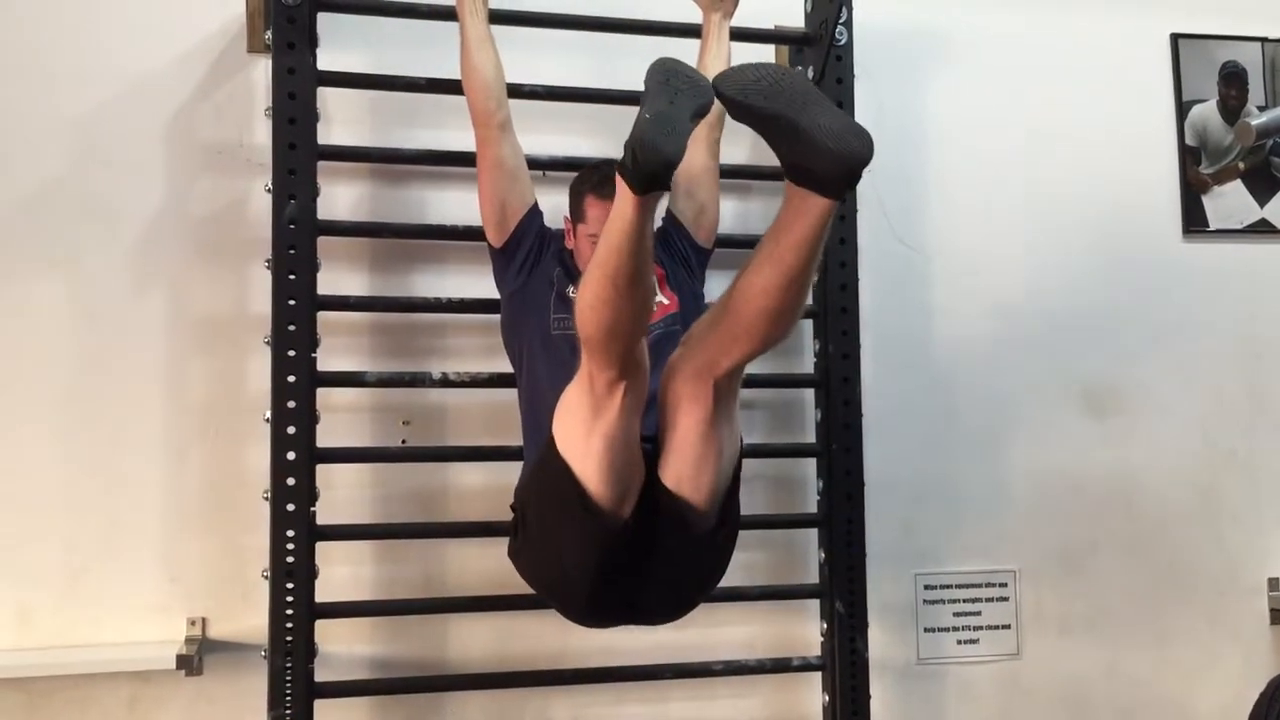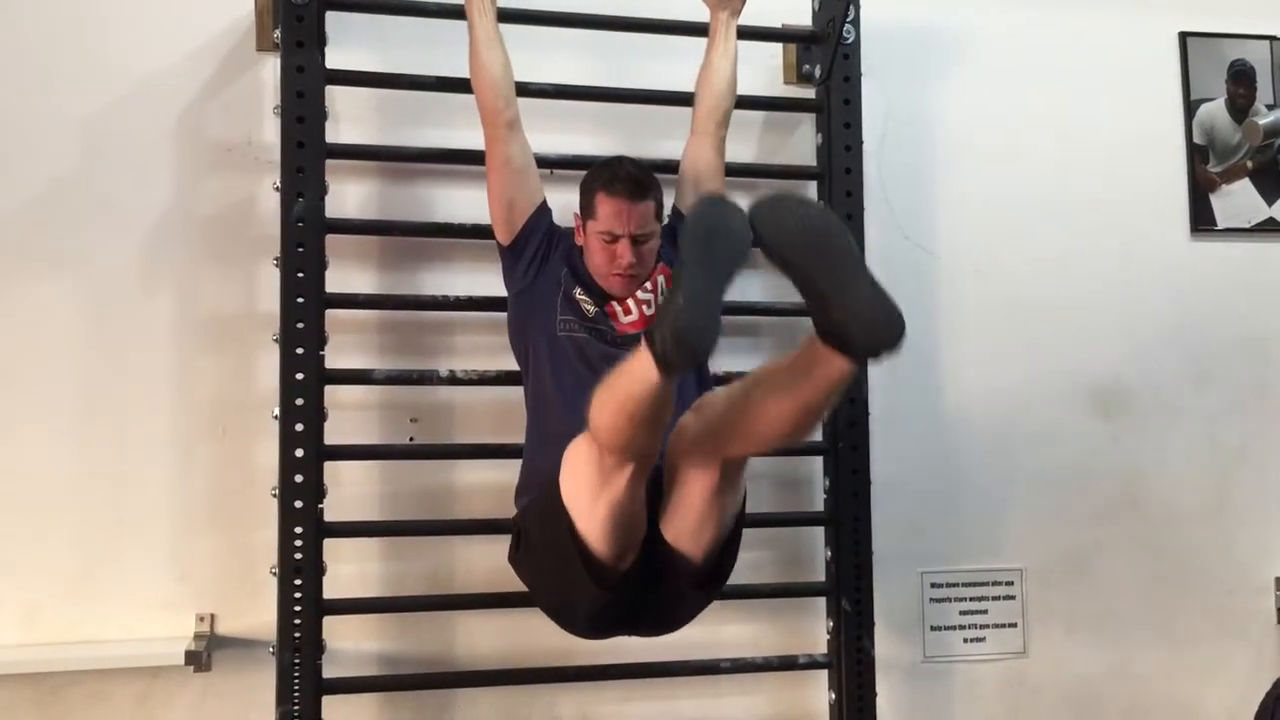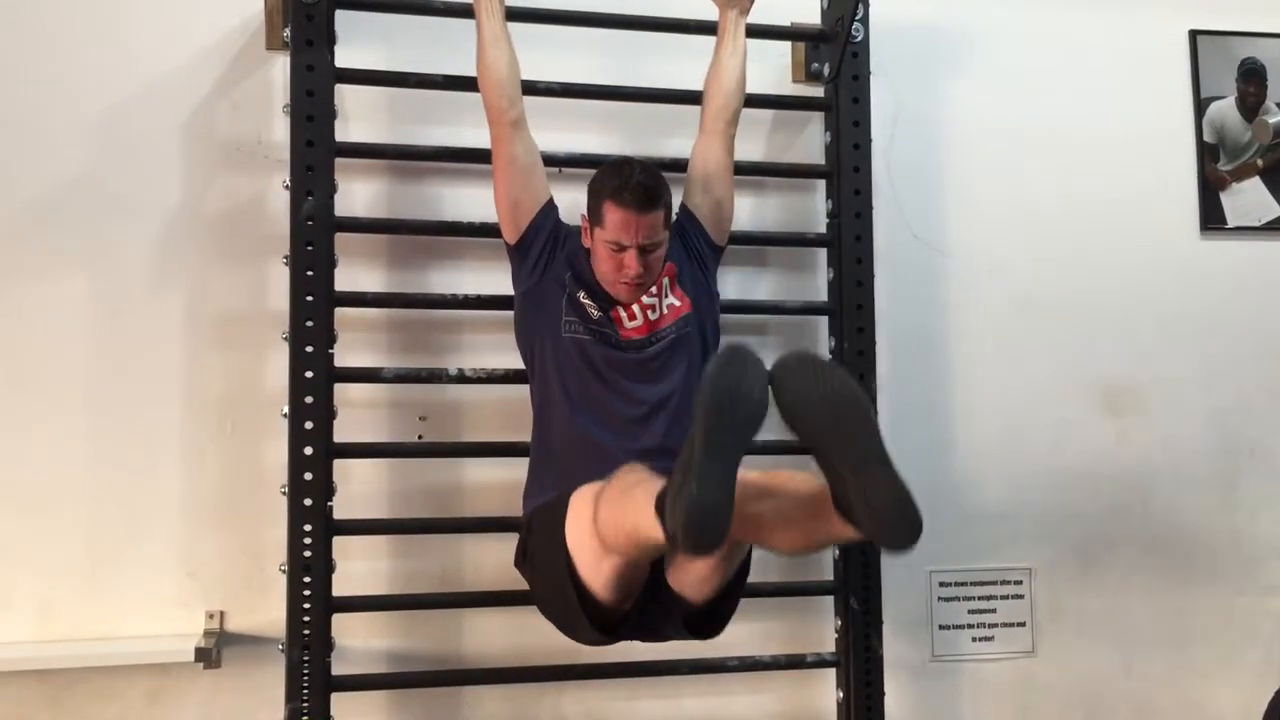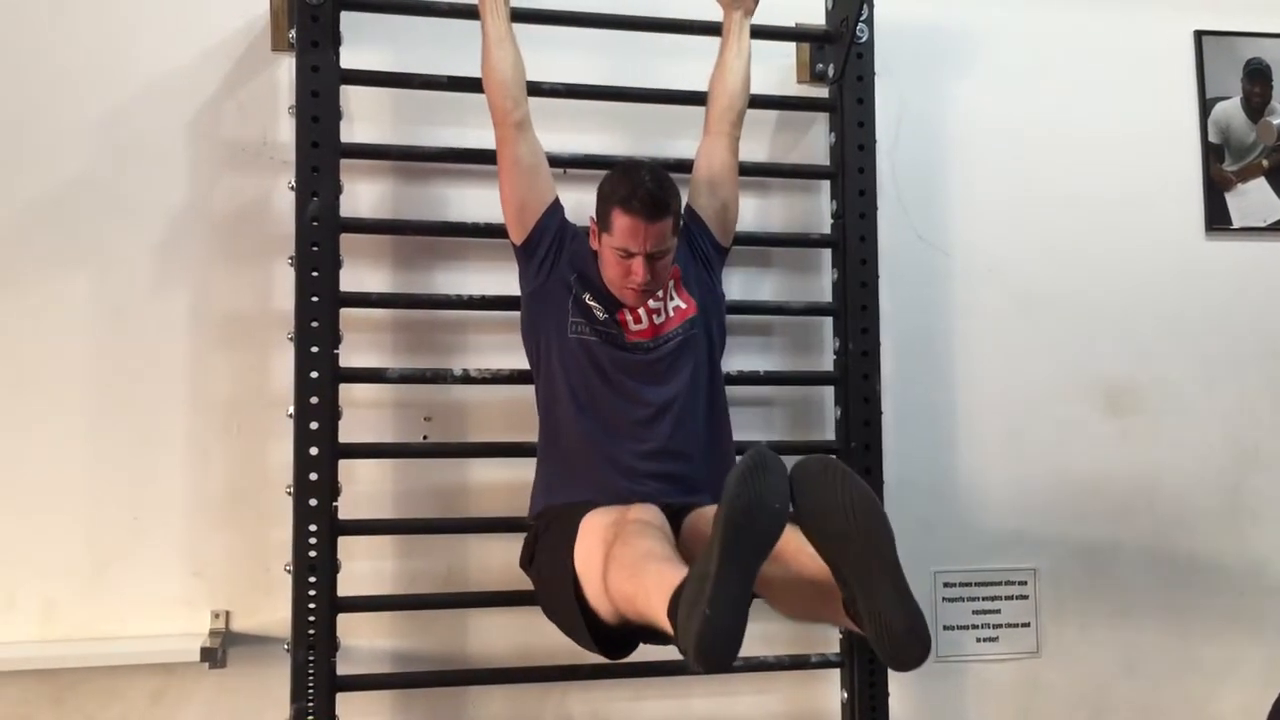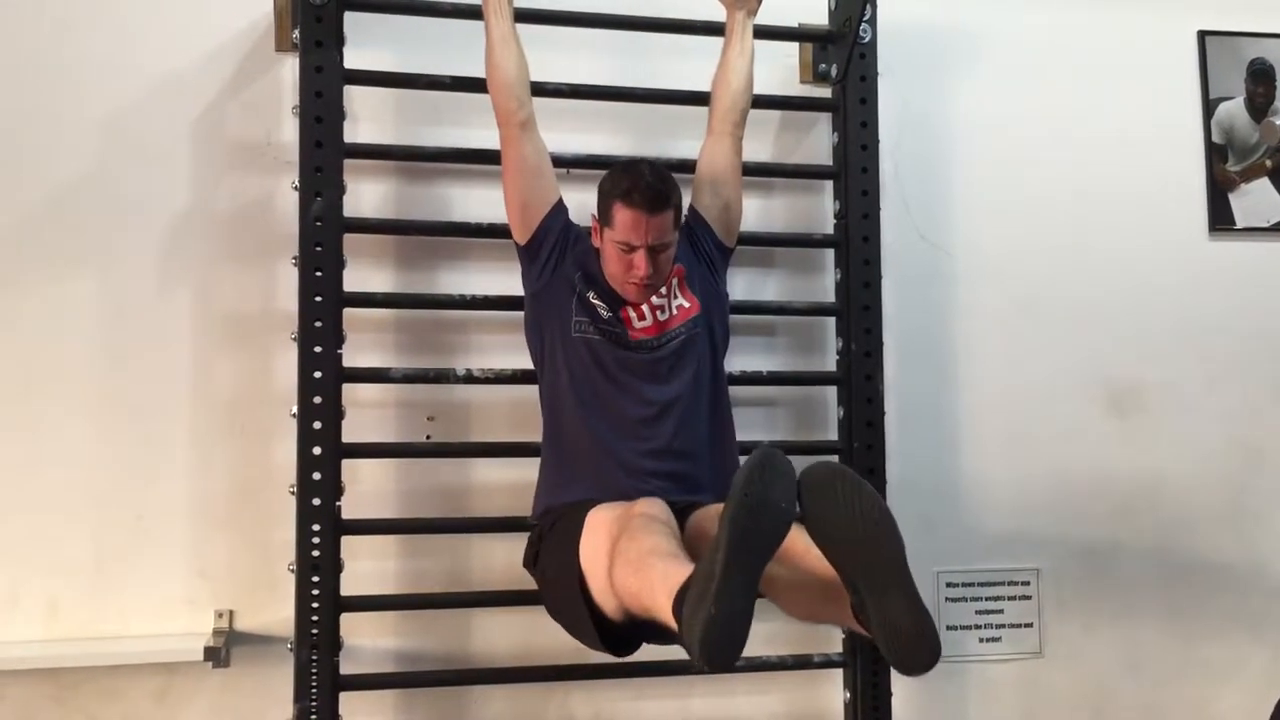
dt=0.4s
person 1, frame 1
left shoulder: (675, 265)
right shoulder: (533, 271)
left elbow: (707, 135)
right elbow: (493, 128)
left hip: (678, 550)
right hip: (576, 545)
left knee: (703, 356)
right knee: (613, 354)
left ankle: (815, 179)
person 1, frame 2
left shoulder: (679, 261)
right shoulder: (542, 270)
left elbow: (710, 130)
right elbow: (502, 126)
left hip: (680, 563)
right hip: (575, 553)
left knee: (708, 424)
right knee: (617, 412)
left ankle: (843, 337)
right ankle: (674, 344)
person 1, frame 3
left shoulder: (691, 264)
right shoulder: (548, 269)
left elbow: (718, 128)
right elbow: (507, 123)
right hip: (577, 536)
left knee: (730, 492)
right knee: (631, 492)
left ankle: (856, 503)
right ankle: (692, 509)
person 1, frame 4
left shoulder: (697, 265)
right shoulder: (555, 270)
left elbow: (723, 129)
right elbow: (513, 125)
left hip: (695, 524)
right hip: (584, 537)
left knee: (736, 534)
right knee: (637, 530)
left ankle: (863, 597)
right ankle: (695, 604)
person 1, frame 5
left shoulder: (699, 266)
right shoulder: (558, 270)
left elbow: (725, 131)
right elbow: (518, 125)
left hip: (699, 528)
right hip: (588, 543)
left knee: (741, 533)
right knee: (645, 524)
left ankle: (870, 597)
right ankle: (702, 598)
